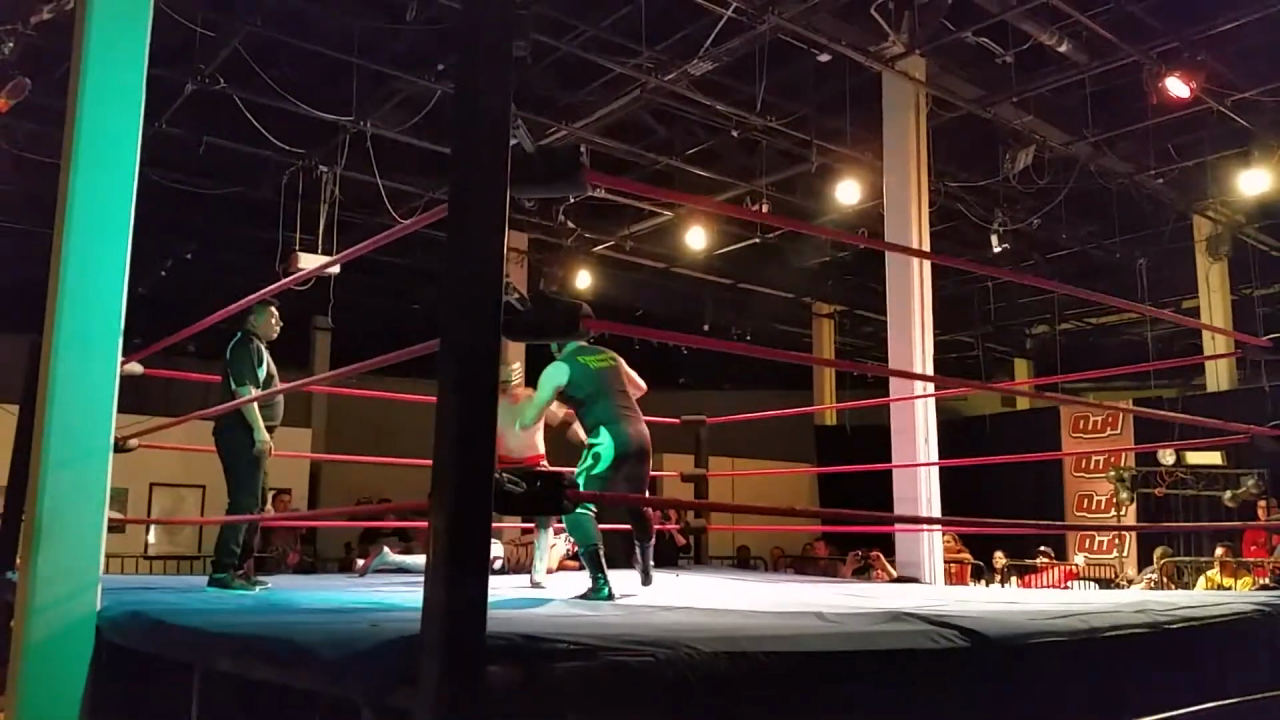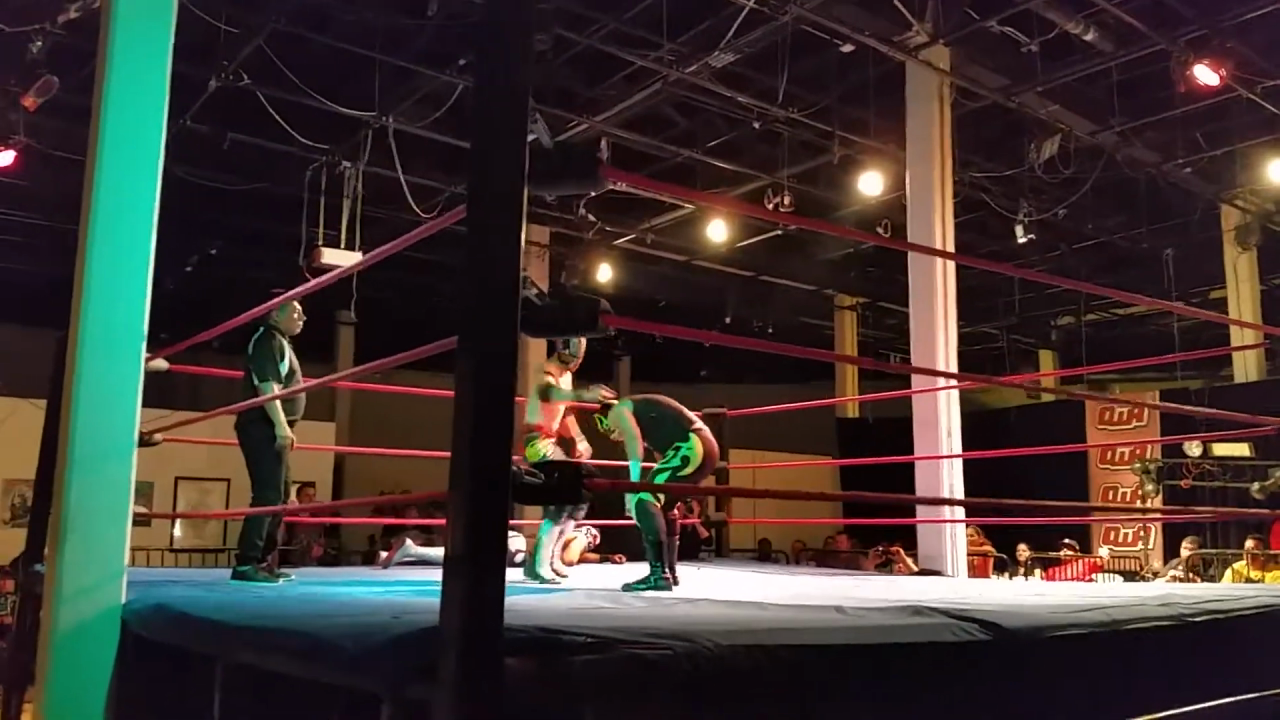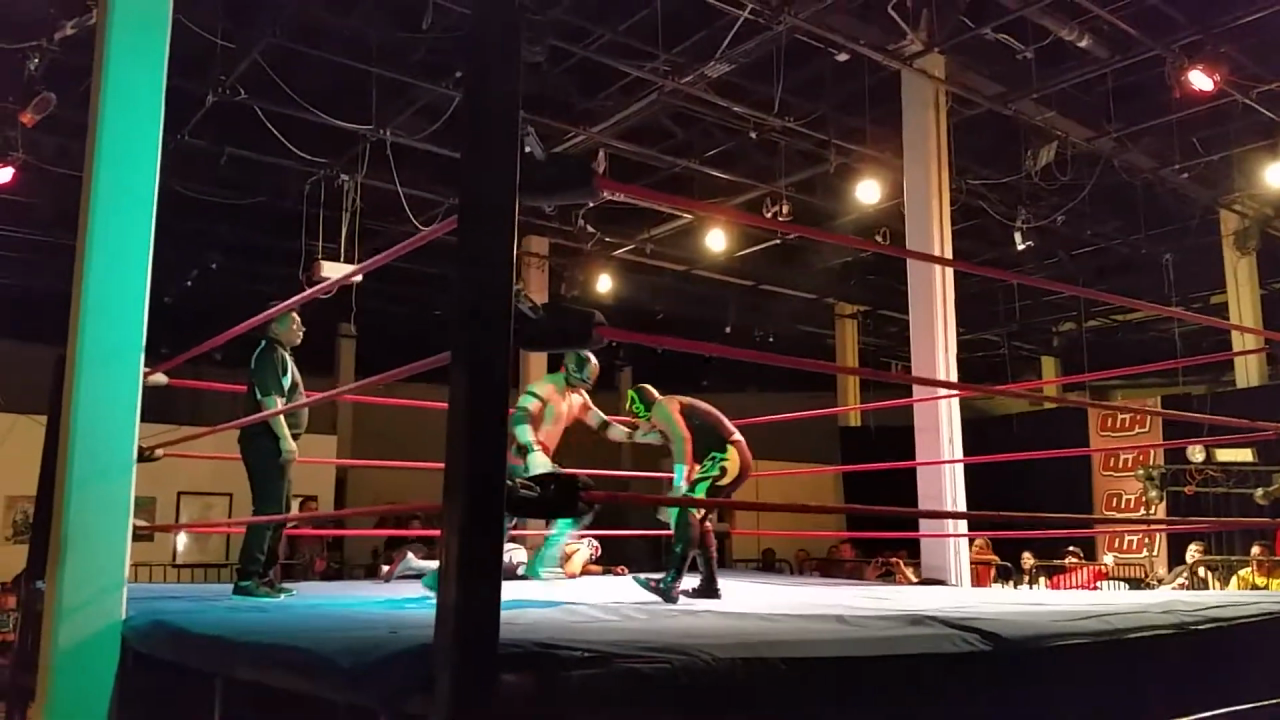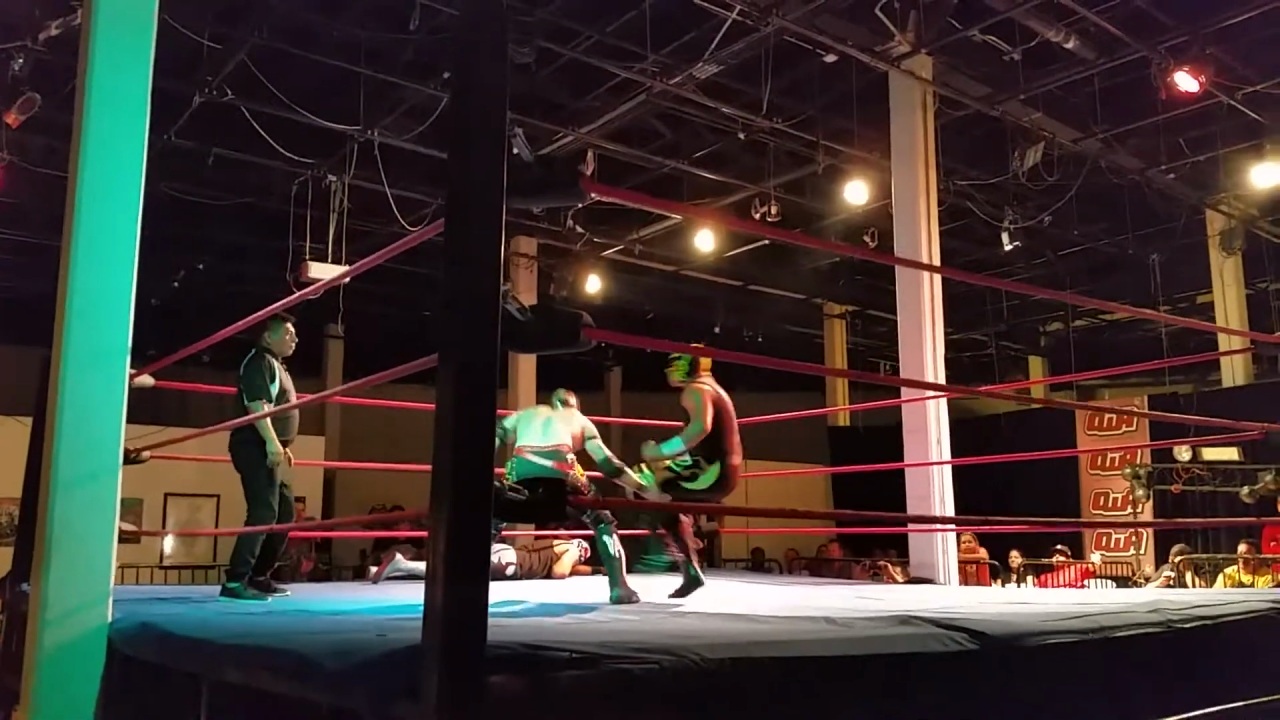
dt=0.7s
person 1, frame 1
left shoulder: (257, 348)
right shoulder: (245, 346)
right elbow: (244, 391)
left wrist: (262, 434)
right wrist: (259, 430)
left hip: (249, 436)
right hip: (242, 435)
left knee: (255, 502)
right knee: (244, 501)
left ankle: (239, 568)
right ankle: (222, 571)
person 1, frame 2
left shoulder: (281, 343)
right shoulder: (267, 340)
right elbow: (266, 386)
left wrist: (286, 428)
right wrist: (281, 425)
left hip: (272, 431)
right hip: (264, 429)
left knee: (278, 496)
right knee: (267, 496)
left ankle: (262, 562)
right ankle: (246, 564)
person 1, frame 3
left shoulder: (282, 356)
right shoulder: (269, 354)
right elbow: (269, 401)
left wrist: (287, 441)
right wrist: (286, 439)
left hip: (275, 443)
right hip: (267, 442)
left knee: (279, 510)
right knee: (268, 509)
left ankle: (263, 576)
right ankle: (247, 579)
person 1, frame 4
left shoulder: (279, 367)
right shoulder: (260, 362)
right elbow: (257, 406)
left wrist: (285, 448)
right wrist: (272, 442)
left hip: (273, 453)
right hip: (257, 449)
left knee: (285, 514)
right knee: (264, 514)
left ankle: (258, 576)
right ankle: (235, 581)
person 2, frame 1
left shoulder: (545, 541)
right shoulder: (559, 544)
left elbow: (558, 563)
right elbow: (548, 566)
left wrist: (579, 565)
right wrist: (566, 564)
left hip: (495, 550)
right hip: (496, 554)
left ankle: (390, 558)
right ankle: (389, 557)
person 2, frame 2
left shoulder: (566, 533)
right shoulder: (580, 537)
left elbow: (579, 555)
right elbow: (568, 559)
left wrist: (606, 557)
left hip: (514, 541)
right hip: (517, 547)
left ankle: (410, 550)
right ankle: (411, 549)
person 2, frame 3
left shoulder: (569, 545)
right shoulder: (583, 548)
left elbow: (581, 567)
right elbow: (570, 571)
left wrist: (608, 570)
left hip: (514, 552)
right hip: (518, 560)
left ankle: (414, 562)
right ankle: (413, 563)
person 2, frame 4
left shoulder: (556, 545)
right shoulder: (572, 549)
left elbow: (569, 567)
right elbow: (558, 572)
left wrist: (595, 569)
left hip: (501, 553)
right hip: (508, 560)
left ankle: (402, 564)
right ankle: (401, 564)
person 3, frame 1
left shoulder: (533, 399)
right shoulder: (494, 403)
left elbow: (564, 417)
left wrist: (578, 431)
left hip: (534, 466)
right hip: (505, 466)
left knee: (545, 513)
left ankle: (538, 572)
person 3, frame 2
left shoulder: (566, 375)
right shoulder: (549, 370)
right elbow: (545, 393)
left wrist: (579, 440)
right wrist: (583, 393)
left hip: (549, 441)
right hip: (537, 440)
left ankle: (551, 558)
right ankle: (538, 564)
person 3, frame 3
left shoulder: (579, 398)
right shoulder: (546, 388)
left elbow: (603, 424)
right elbow: (520, 418)
left wrist: (634, 436)
right wrist: (534, 453)
left hip: (526, 461)
right hip: (527, 456)
left knee: (501, 520)
right ankle: (541, 564)
person 3, frame 4
left shoulder: (525, 415)
right shoulder: (581, 421)
left elbow: (496, 437)
right elbow: (608, 464)
right wrist: (645, 488)
left hip: (523, 467)
right hip: (560, 470)
left knee: (490, 523)
right knee: (603, 523)
right ankle: (620, 589)
person 4, frame 1
left shoulder: (560, 367)
right shoulder: (610, 356)
left elbow: (529, 418)
right elbow: (640, 388)
left hip: (609, 439)
right hip: (639, 436)
left knee: (577, 508)
right knee: (637, 504)
left ankle: (600, 583)
right ankle: (646, 567)
person 4, frame 2
left shoulder: (617, 411)
right shoulder: (644, 412)
left elbow: (632, 437)
right elbow: (664, 458)
left wrist: (634, 484)
left hip: (692, 446)
right hip: (706, 446)
left knee: (642, 500)
right knee: (663, 503)
left ankle: (659, 574)
right ankle: (669, 571)
person 4, frame 3
left shoulder: (661, 407)
right shoulder: (676, 409)
left elbow: (682, 440)
right elbow: (693, 459)
left wrist: (678, 487)
right wrist: (673, 500)
left hip: (726, 457)
right hip: (737, 457)
left knee: (685, 511)
right knee: (696, 515)
left ankle: (670, 583)
right ankle: (709, 584)
person 4, frame 4
left shoulder: (695, 390)
right shoulder: (707, 390)
left elbow: (701, 427)
left wrist: (662, 450)
right wrist: (670, 456)
left hip: (713, 473)
right hip: (724, 473)
right knee: (672, 510)
right ankle: (691, 574)
